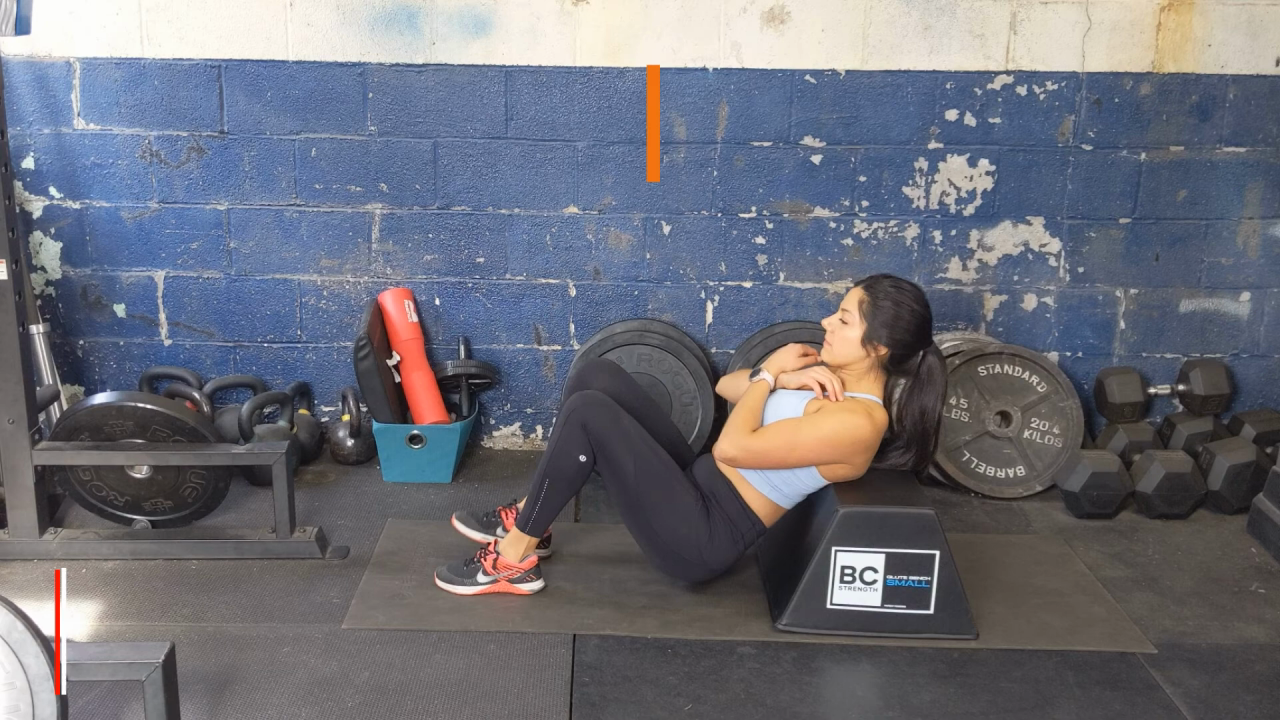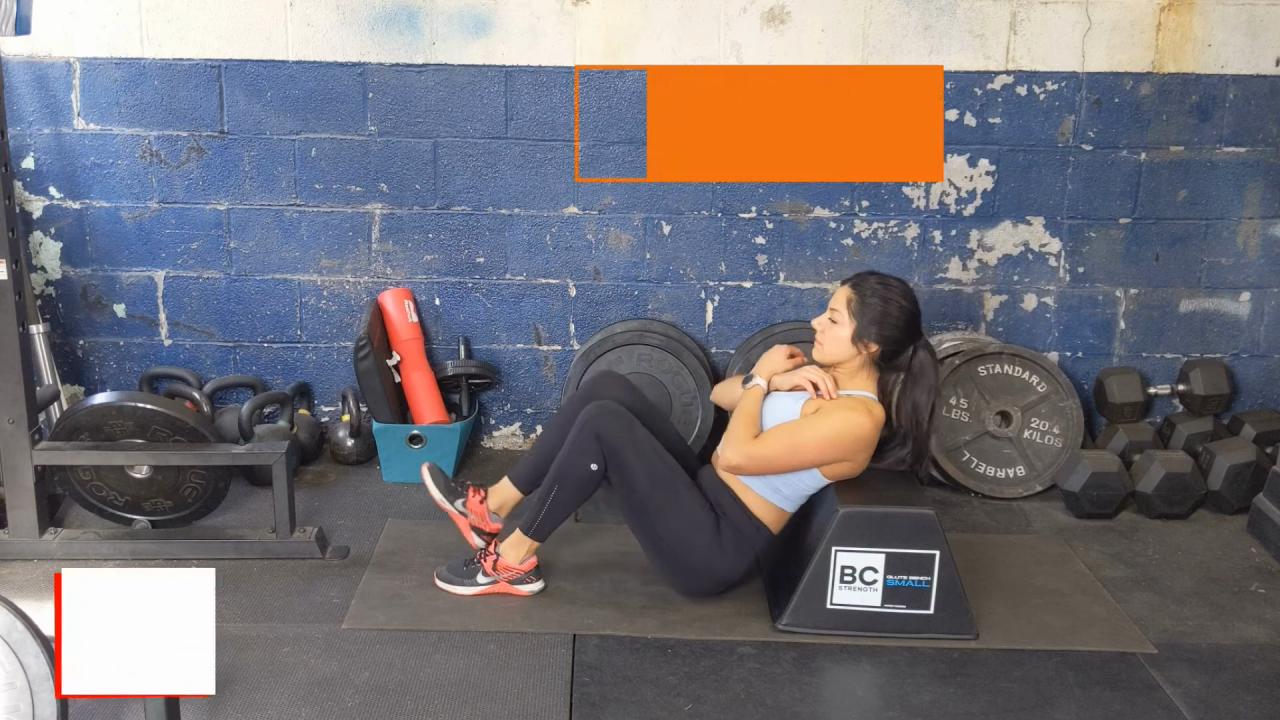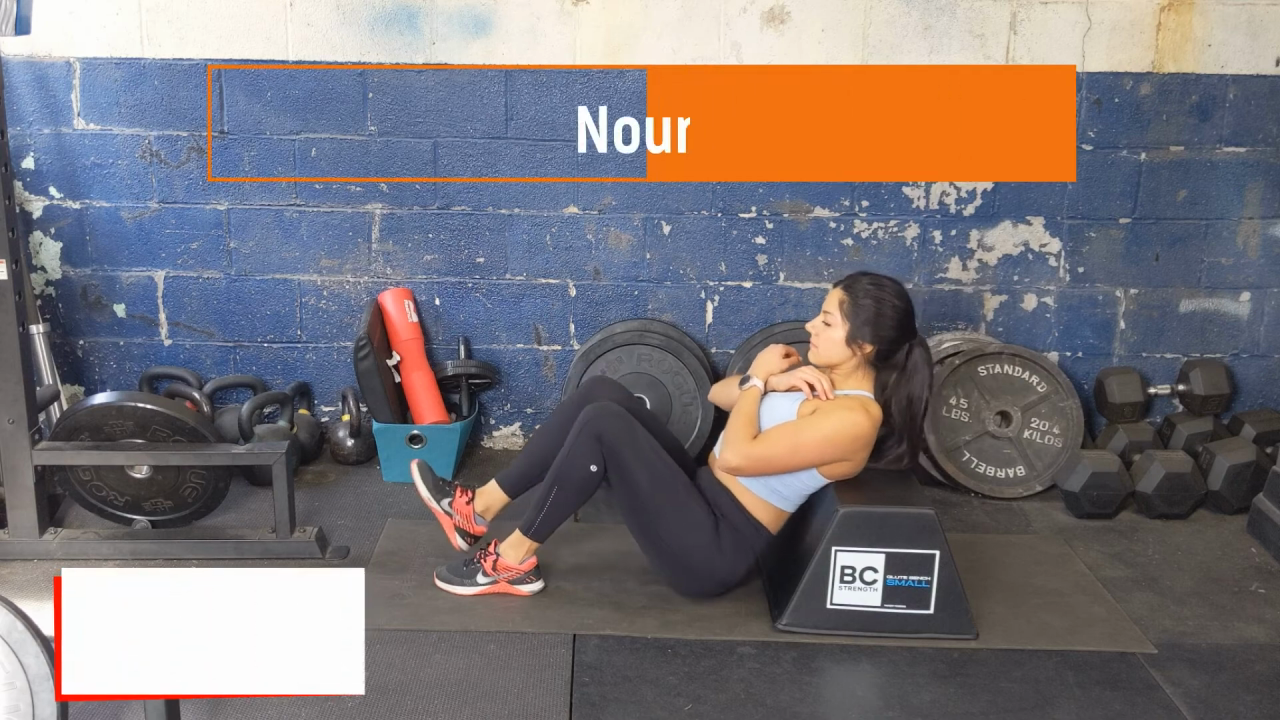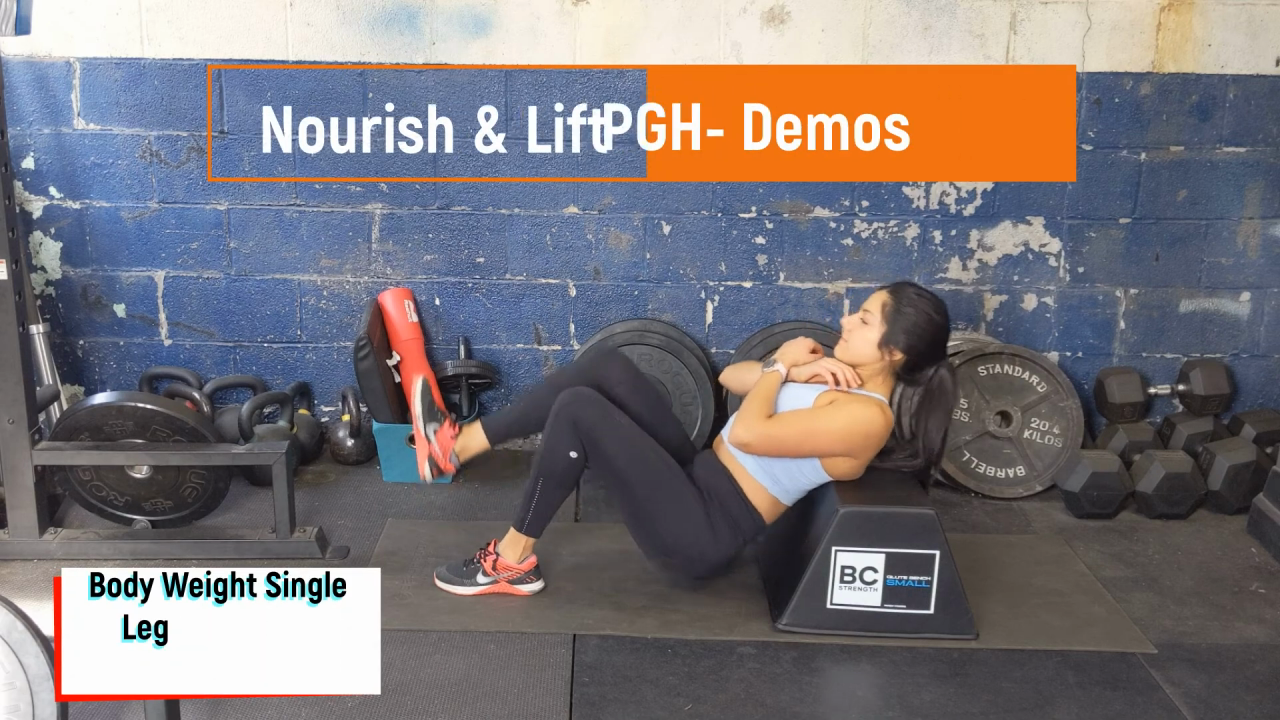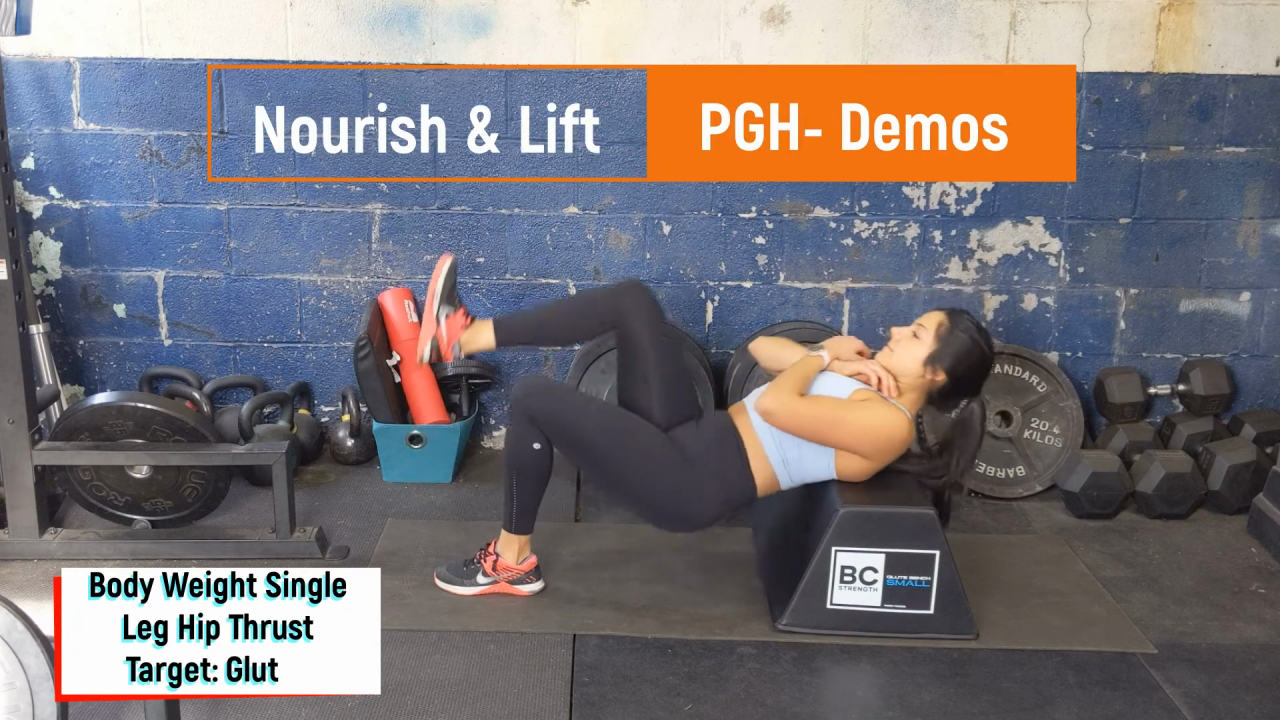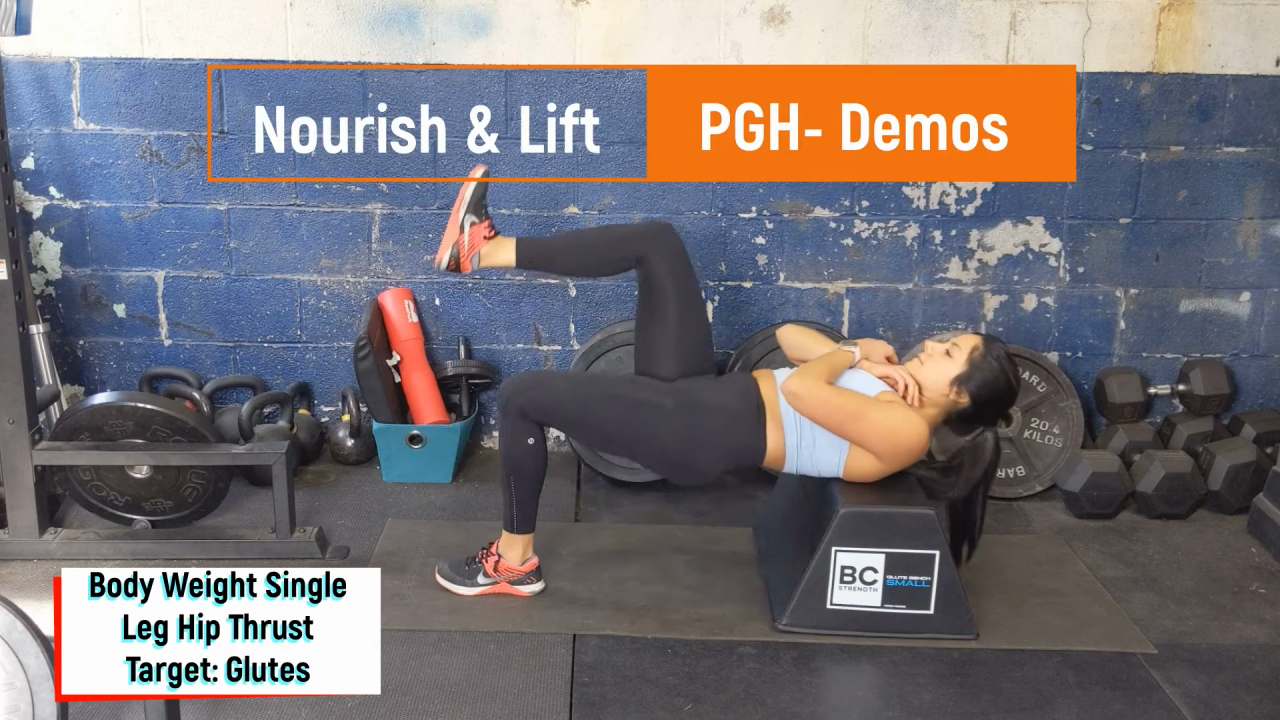
dt=0.5s
person 1, frame 1
left shoulder: (857, 421)
right shoulder: (837, 376)
left elbow: (733, 445)
right elbow: (725, 386)
left wrist: (770, 374)
right wrist: (784, 377)
left hip: (703, 535)
right hip: (698, 483)
left knee: (588, 411)
right knee: (597, 375)
left ankle: (514, 558)
right ankle: (530, 518)
person 1, frame 2
left shoulder: (856, 419)
right shoulder: (830, 376)
left elbow: (736, 455)
right elbow: (720, 394)
left wrist: (761, 378)
right wrist: (777, 381)
left hip: (712, 547)
right hip: (702, 493)
left knee: (603, 421)
right knee: (606, 387)
left ankle: (514, 560)
right ankle: (493, 507)
person 1, frame 3
left shoulder: (855, 417)
right shoulder: (826, 378)
left elbow: (737, 455)
right elbow: (717, 395)
left wrist: (759, 379)
right wrist: (773, 381)
left hip: (713, 548)
right hip: (701, 494)
left knee: (603, 421)
right knee: (601, 391)
left ankle: (514, 560)
right ankle: (477, 509)
person 1, frame 4
left shoulder: (865, 416)
right shoulder: (844, 378)
left elbow: (747, 433)
right elbow: (729, 377)
left wrist: (780, 366)
right wrist: (792, 370)
left hip: (702, 531)
right hip: (698, 478)
left knee: (579, 407)
right knee: (605, 366)
left ankle: (512, 561)
right ankle: (460, 445)
person 1, frame 5
left shoulder: (889, 425)
right shoulder: (875, 379)
left elbow: (774, 405)
right elbow: (761, 349)
left wrist: (823, 358)
right wrist: (830, 355)
left hip: (687, 480)
right hip: (687, 438)
left knee: (534, 397)
right knee: (630, 298)
left ankle: (512, 563)
right ankle: (465, 333)
person 1, frame 6
left shoulder: (906, 430)
right shoulder: (893, 392)
left elbow: (801, 389)
right elbow: (789, 335)
left wrist: (852, 355)
right wrist: (859, 357)
left hip: (699, 433)
right hip: (701, 393)
left knee: (523, 395)
right knee: (657, 240)
left ankle: (513, 562)
right ankle: (485, 250)
